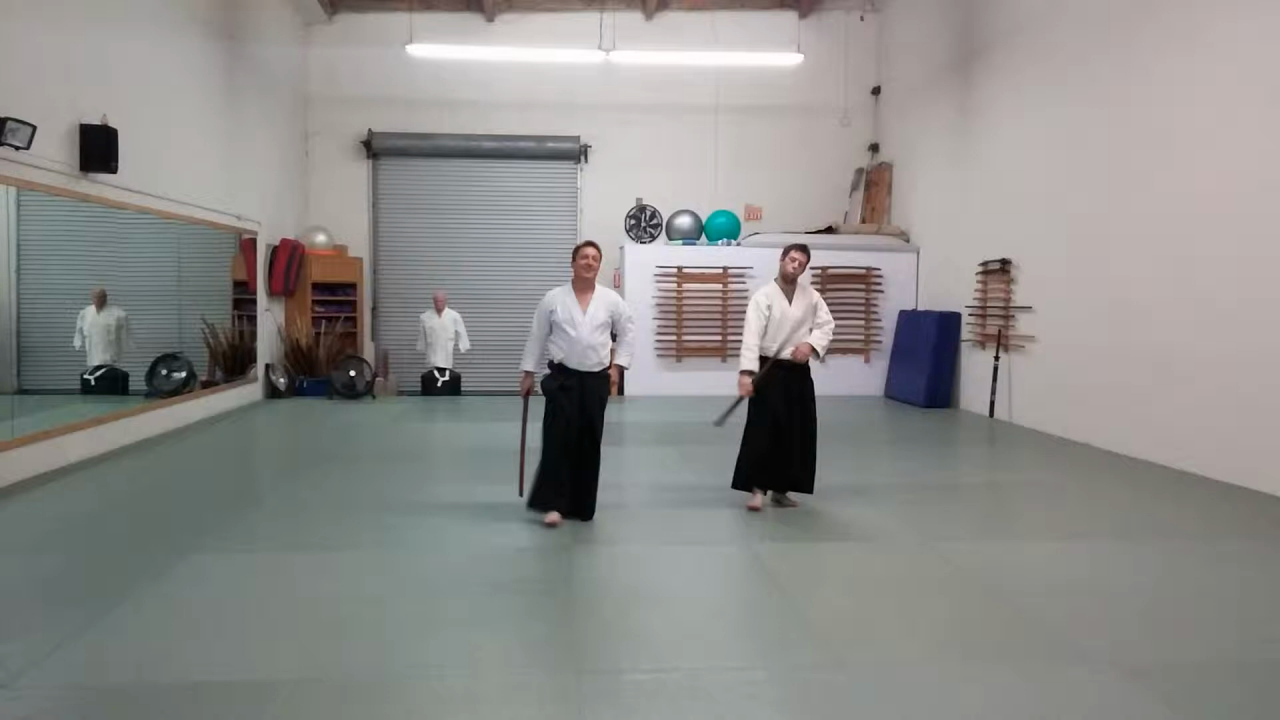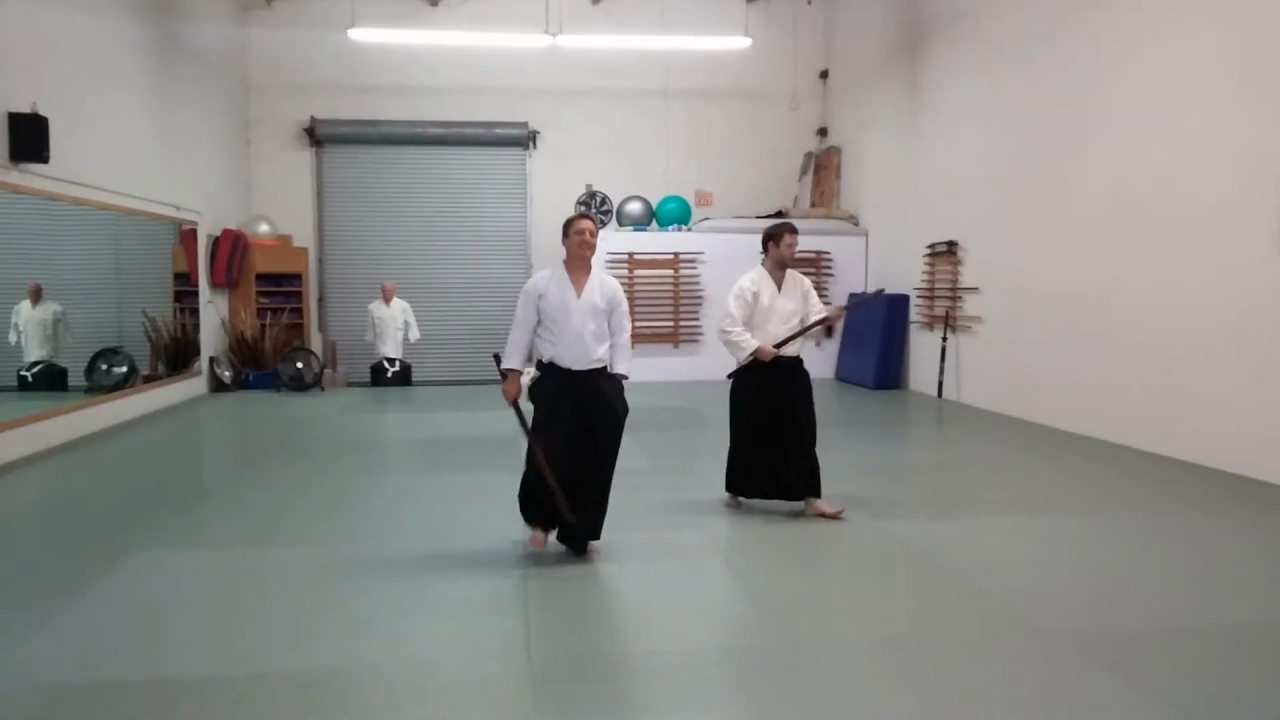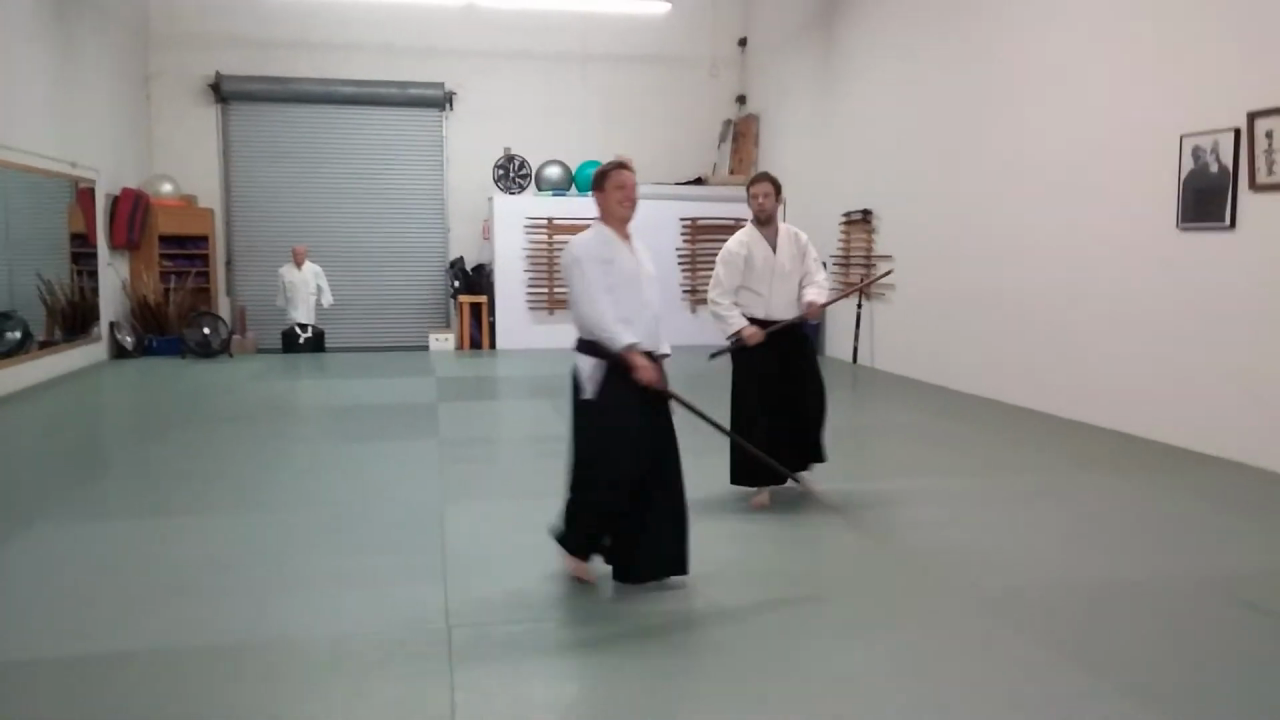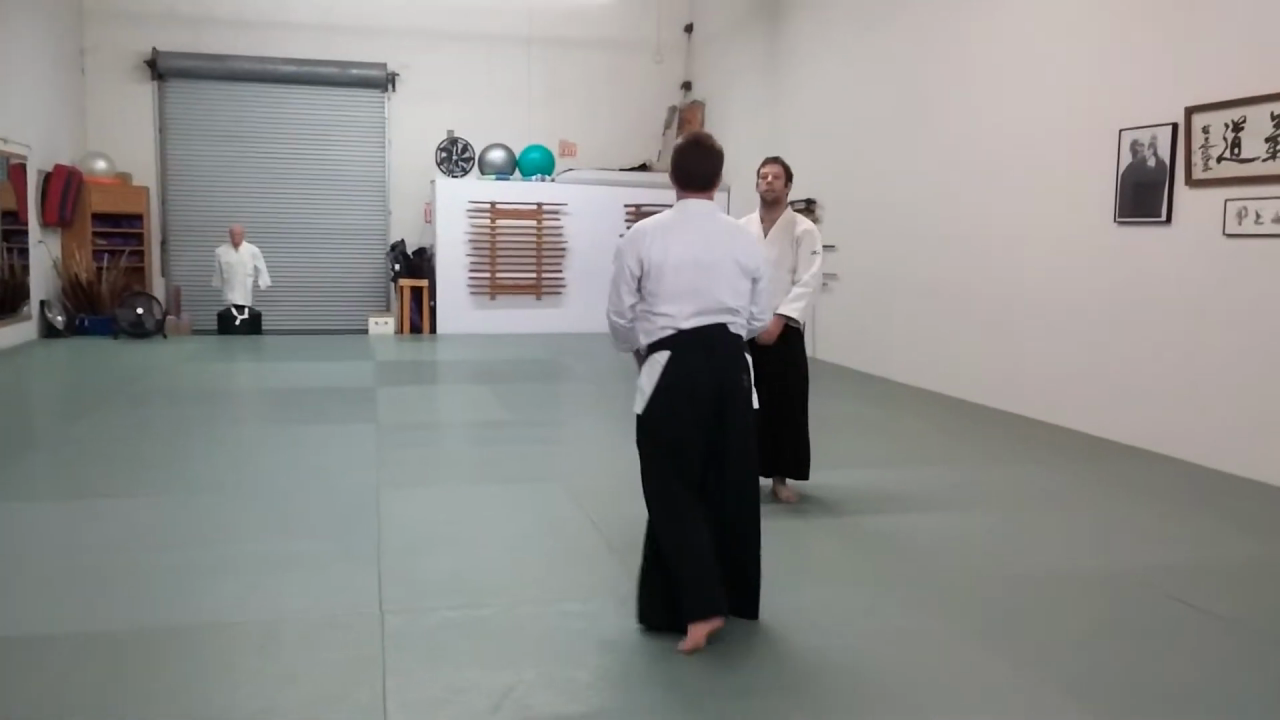
dt=1s
person 1, frame 1
left shoulder: (611, 300)
right shoulder: (553, 299)
left elbow: (627, 333)
right elbow: (538, 337)
left wrist: (617, 365)
right wrist: (528, 372)
left hip: (595, 380)
right hip: (562, 378)
left knee: (589, 444)
right knee: (558, 440)
left ankle: (581, 505)
right ankle: (553, 504)
person 1, frame 2
left shoulder: (610, 287)
right shoulder: (541, 283)
left elbow: (621, 335)
right elbow: (522, 329)
left wrist: (617, 378)
right wrist: (512, 374)
left hip: (597, 384)
right hip: (555, 382)
left knee: (595, 462)
right knee: (551, 457)
left ankle: (579, 533)
right ankle: (541, 519)
person 1, frame 3
left shoulder: (636, 248)
right shoulder: (586, 248)
right elbow: (594, 311)
left wrist: (659, 357)
right wrist: (634, 355)
left hip: (638, 366)
right hip: (605, 370)
left knee: (656, 466)
right knee: (608, 464)
left ankle: (645, 557)
right ankle: (578, 542)
person 1, frame 4
left shoulder: (644, 235)
right shoulder: (745, 239)
left elbow: (620, 315)
right elbow: (756, 316)
left wrist: (642, 348)
left hip: (672, 370)
right hip: (729, 366)
left knee: (675, 493)
right knee: (729, 486)
left ankle: (699, 607)
right ankle: (728, 595)
person 2, frame 1
left shoulder: (812, 296)
right shoulder: (763, 297)
left elbow: (826, 327)
right elbow: (751, 337)
left wrist: (811, 345)
right wrist: (746, 372)
left hip: (799, 374)
right hip: (769, 373)
left knee: (798, 433)
right knee: (763, 431)
left ankle: (781, 488)
right ankle: (758, 488)
person 2, frame 2
left shoulder: (802, 284)
right shoulder: (749, 284)
left elbow: (812, 319)
right elbow: (731, 328)
left wrist: (827, 319)
right wrist: (755, 348)
left hip: (792, 370)
right hip: (756, 372)
left knee: (801, 434)
right knee: (749, 434)
left ankle: (810, 498)
right ankle: (735, 490)
person 2, frame 3
left shoulder: (799, 240)
right shoulder: (738, 245)
left elbow: (814, 278)
right elbow: (719, 296)
left wrist: (814, 301)
right wrist: (741, 327)
left hip: (794, 335)
right hip: (754, 337)
left knee: (807, 403)
right knee: (755, 411)
left ankle: (789, 464)
right ankle: (760, 482)
person 2, frame 4
left shoulder: (803, 230)
right shoulder: (741, 229)
left elbow: (807, 283)
left wrist: (778, 320)
left hip: (783, 332)
left knee: (786, 406)
left ankle: (779, 478)
